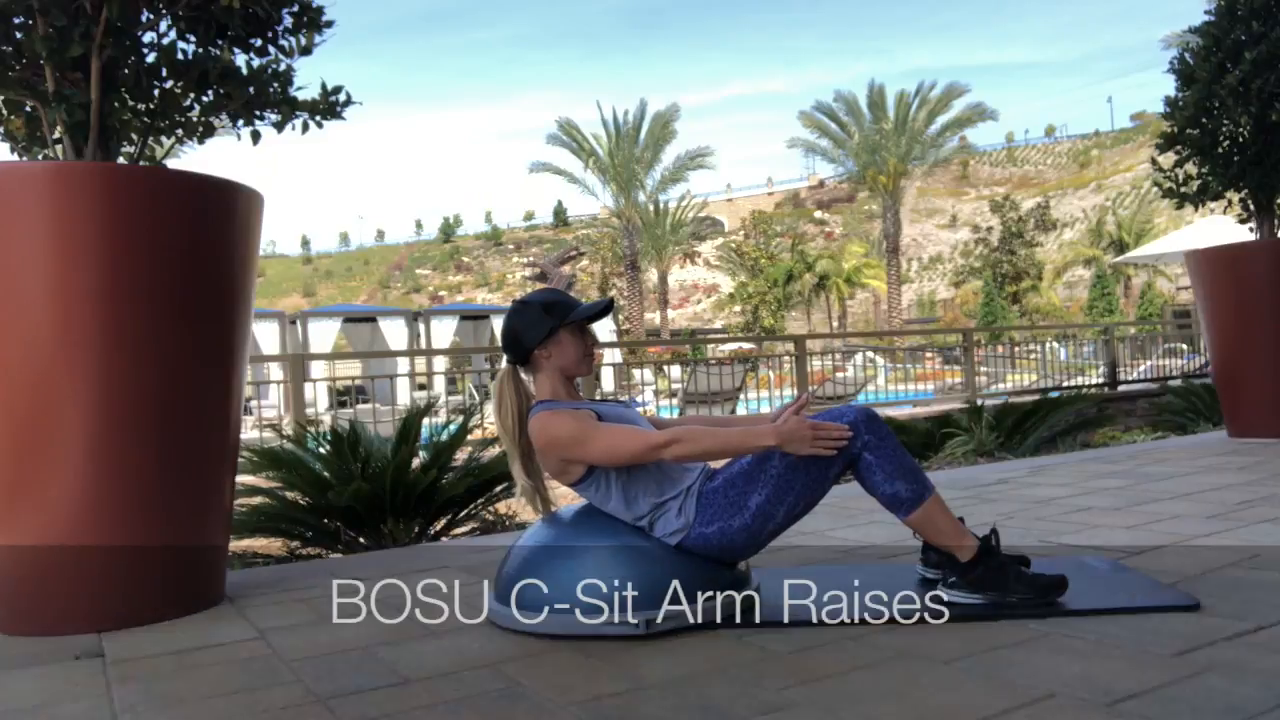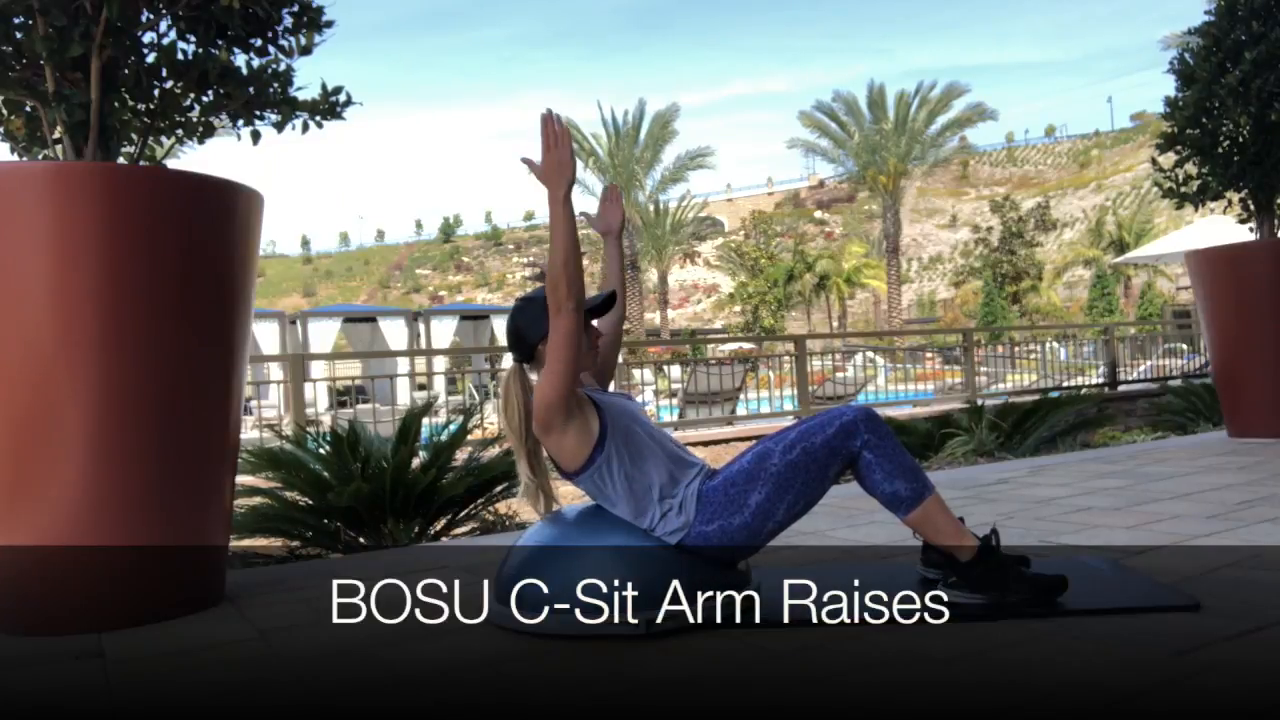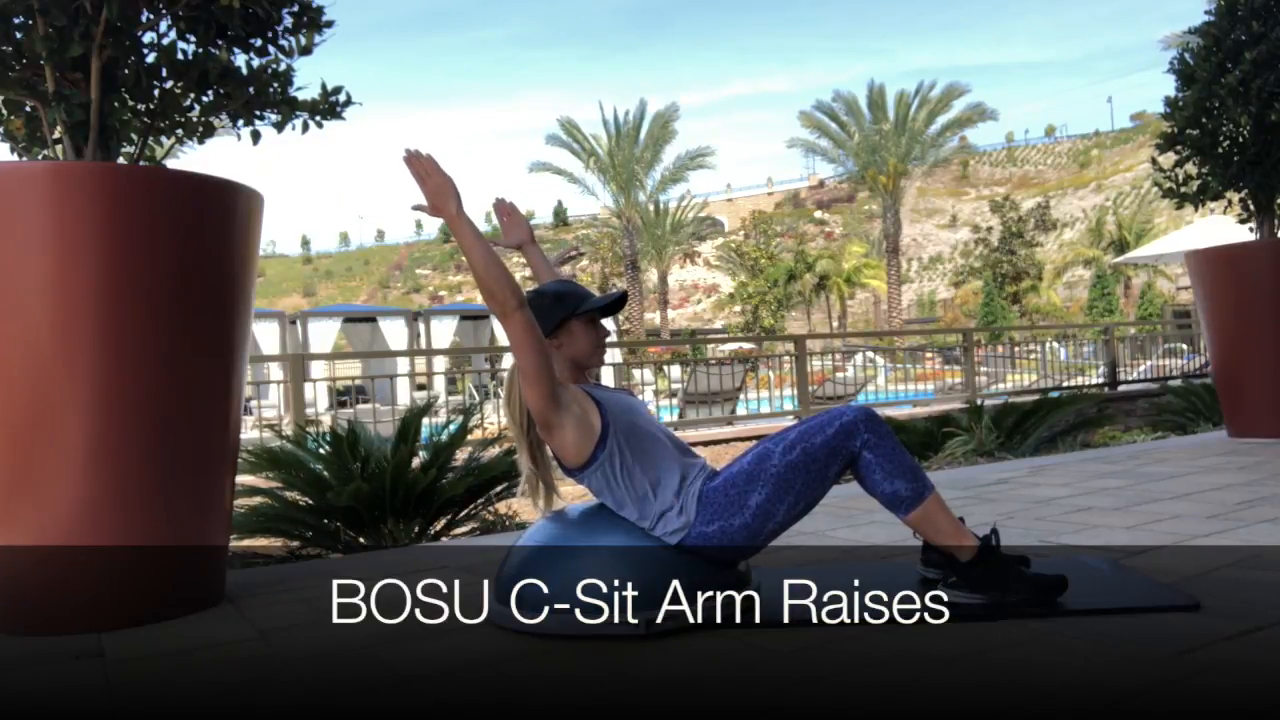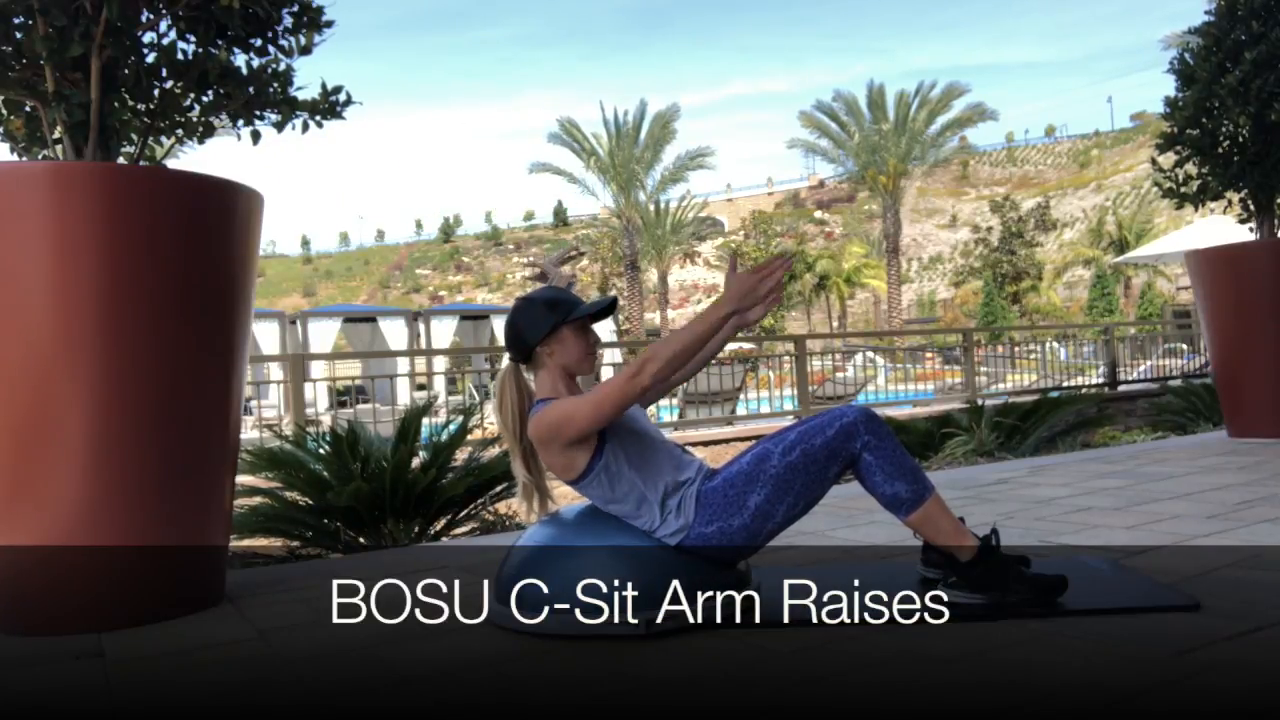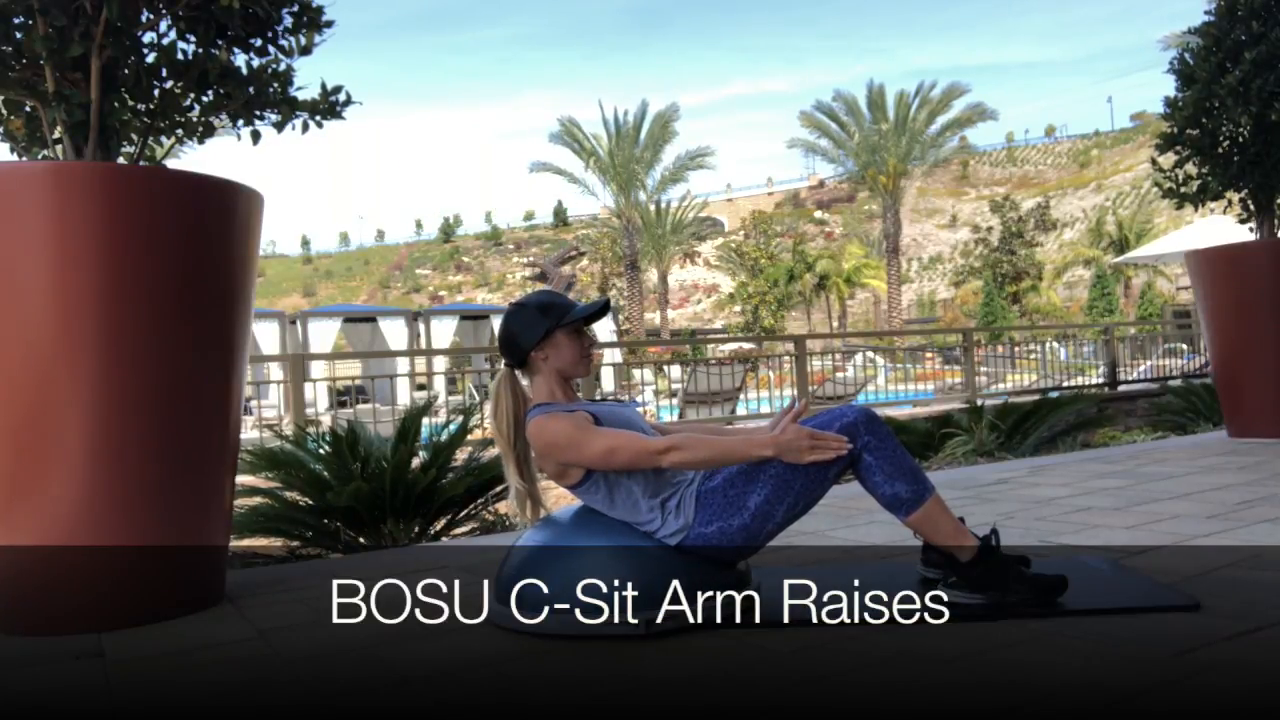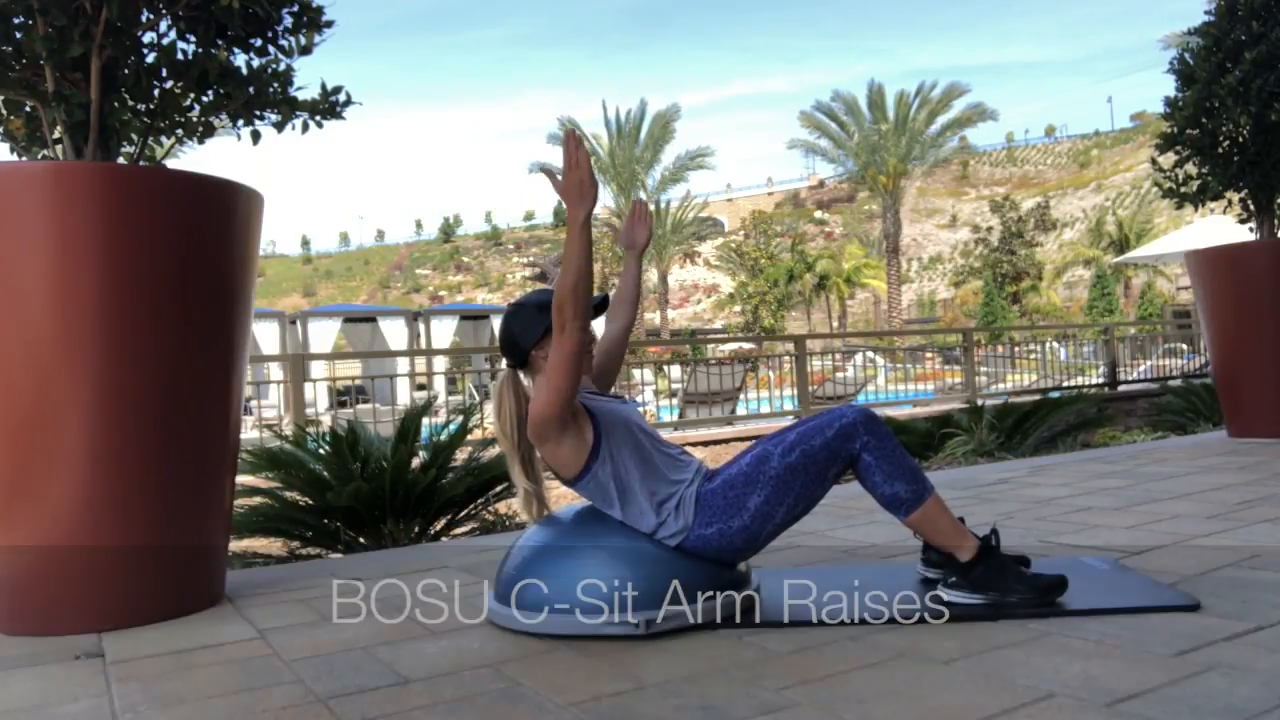
dt=0.7s
person 1, frame 1
left shoulder: (580, 411)
right shoulder: (550, 427)
left elbow: (679, 423)
right elbow: (663, 447)
left wrist: (768, 420)
right wrist: (771, 438)
left hip: (708, 501)
right hip: (701, 523)
left knee: (852, 427)
right knee: (857, 428)
left ankle: (950, 550)
right ankle: (974, 565)
person 1, frame 2
left shoulder: (585, 394)
right shoulder: (554, 412)
left elbow: (611, 314)
right elbow: (562, 310)
left wrist: (612, 238)
right wrist: (561, 193)
left hip: (710, 506)
right hip: (702, 524)
left knee: (853, 427)
right knee: (857, 427)
left ankle: (953, 551)
right ankle: (972, 564)
person 1, frame 3
left shoulder: (581, 394)
right shoulder: (555, 408)
left elbow: (562, 308)
right elbow: (513, 310)
left wrist: (528, 245)
right wrist: (455, 214)
left hip: (709, 507)
right hip: (707, 521)
left knee: (852, 427)
right knee: (857, 427)
left ankle: (951, 551)
right ankle: (972, 563)
person 1, frame 4
left shoulder: (581, 410)
right shoulder: (552, 422)
left elbow: (670, 374)
right elbow: (647, 372)
left wrist: (735, 319)
right wrist: (725, 306)
left hip: (709, 504)
right hip: (705, 523)
left knee: (854, 427)
right knee: (859, 429)
left ankle: (953, 555)
right ankle: (973, 565)
person 1, frame 5
left shoulder: (577, 413)
right shoulder: (549, 430)
left elbow: (668, 431)
right elbow: (661, 454)
left wrist: (762, 431)
right wrist: (769, 447)
left hip: (707, 503)
right hip: (702, 522)
left knee: (852, 426)
right knee: (856, 429)
left ankle: (949, 550)
right ankle: (973, 564)
person 1, frame 6
left shoulder: (582, 397)
right shoulder: (550, 419)
left elbow: (619, 326)
right elbow: (569, 321)
left wrist: (634, 255)
right wrist: (579, 215)
left hip: (709, 500)
right hip: (705, 524)
left knee: (851, 427)
right knee: (857, 429)
left ankle: (951, 551)
right ankle: (975, 566)
